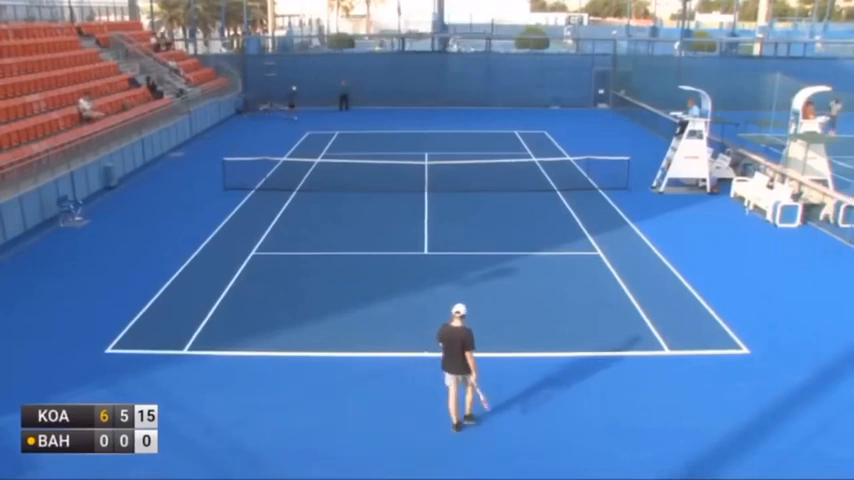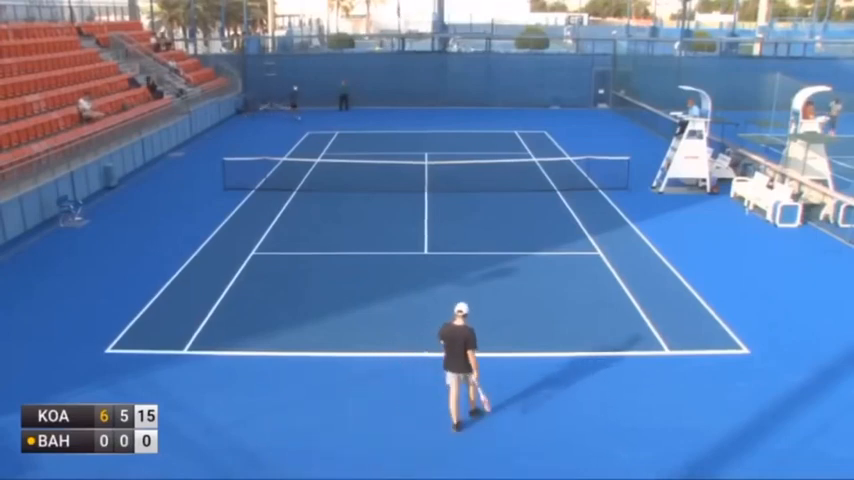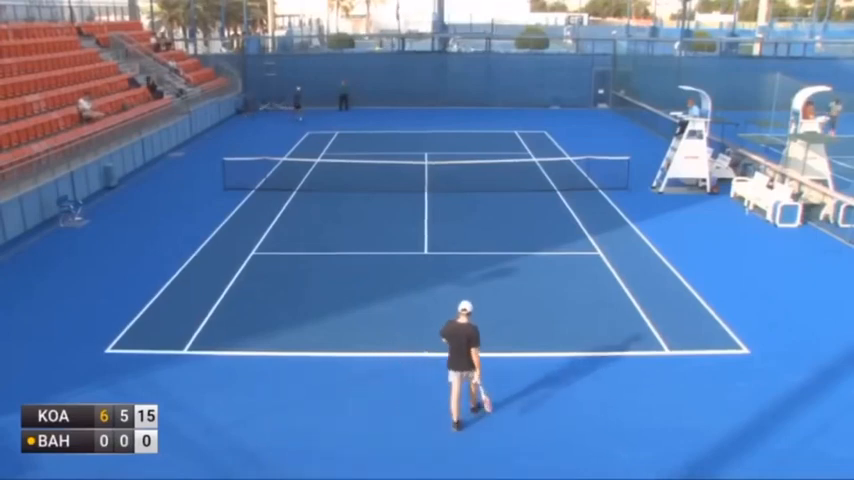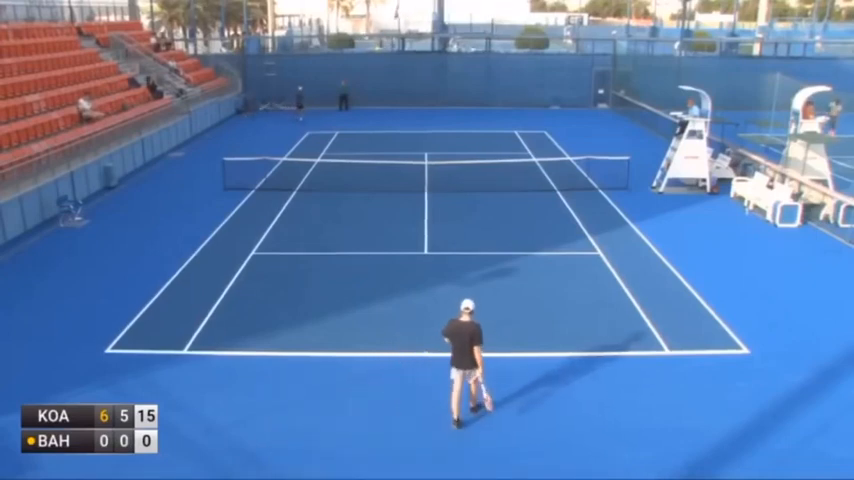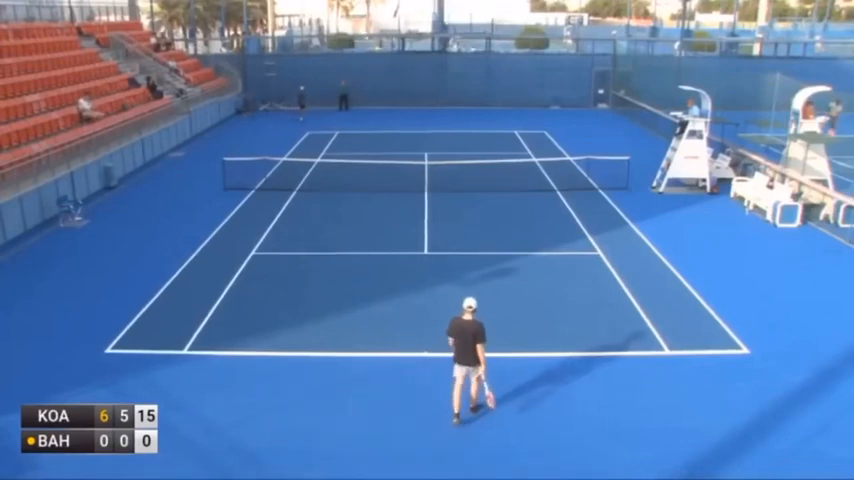
dt=0.1s
person 1, frame 1
left shoulder: (443, 329)
right shoulder: (466, 332)
right elbow: (469, 355)
right wrist: (474, 372)
left hip: (448, 367)
right hip: (464, 369)
left knee: (452, 394)
right knee: (471, 387)
left ankle: (455, 423)
right ankle: (467, 415)
person 1, frame 2
left shoulder: (445, 328)
right shoulder: (469, 331)
left elbow: (442, 341)
right elbow: (471, 354)
right wrist: (476, 371)
left hip: (450, 366)
right hip: (465, 367)
left knee: (453, 393)
right knee: (472, 385)
left ankle: (455, 423)
right ankle: (473, 410)
person 1, frame 3
left shoulder: (449, 325)
right shoulder: (472, 329)
left elbow: (444, 339)
right elbow: (474, 351)
right wrist: (478, 369)
left hip: (453, 364)
right hip: (469, 365)
left knee: (455, 392)
right knee: (473, 384)
left ankle: (456, 421)
right ankle: (474, 406)
person 1, frame 4
left shoulder: (452, 324)
right shoulder: (475, 327)
left elbow: (447, 339)
right elbow: (477, 349)
right wrist: (481, 367)
left hip: (456, 362)
right hip: (472, 363)
left knee: (456, 390)
right knee: (474, 383)
left ankle: (456, 419)
right ankle: (473, 406)
person 1, frame 5
left shoulder: (454, 322)
right shoulder: (478, 326)
left elbow: (451, 340)
right elbow: (480, 347)
right wrist: (483, 365)
left hip: (459, 359)
right hip: (474, 361)
left knee: (458, 385)
right knee: (475, 381)
left ankle: (456, 413)
right ankle: (473, 405)
